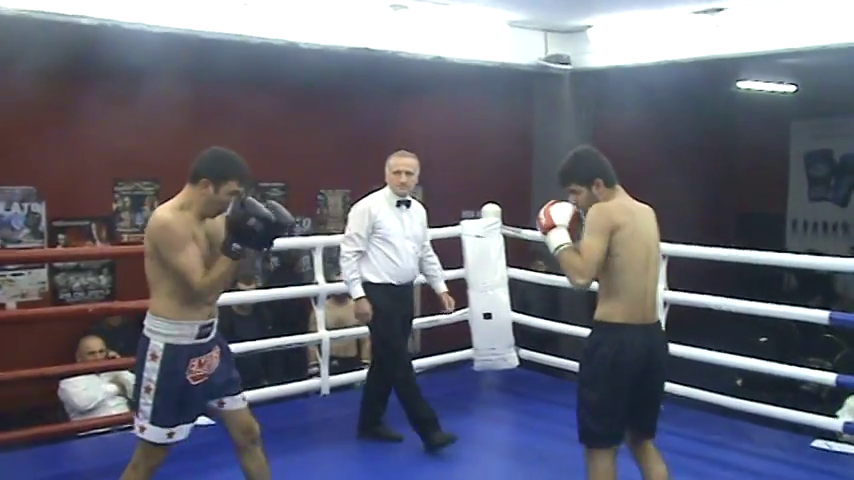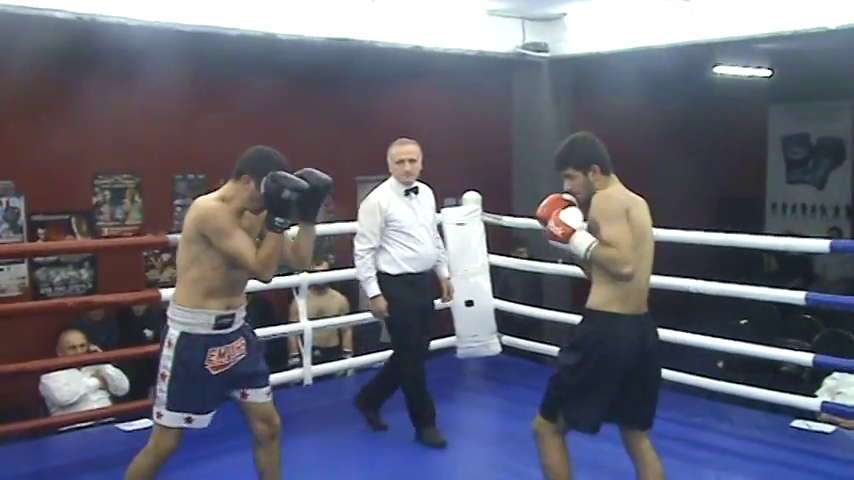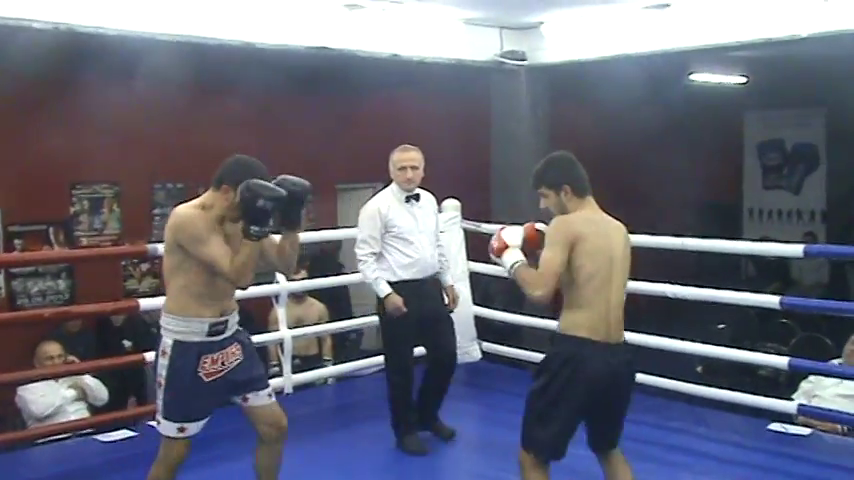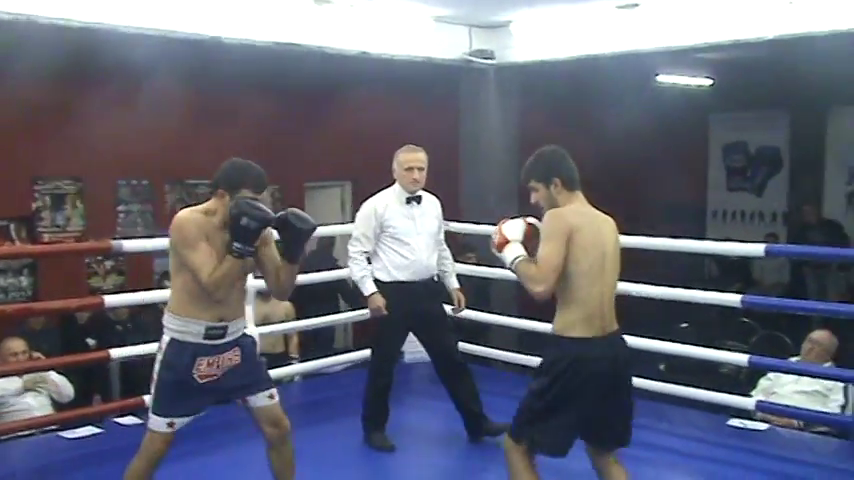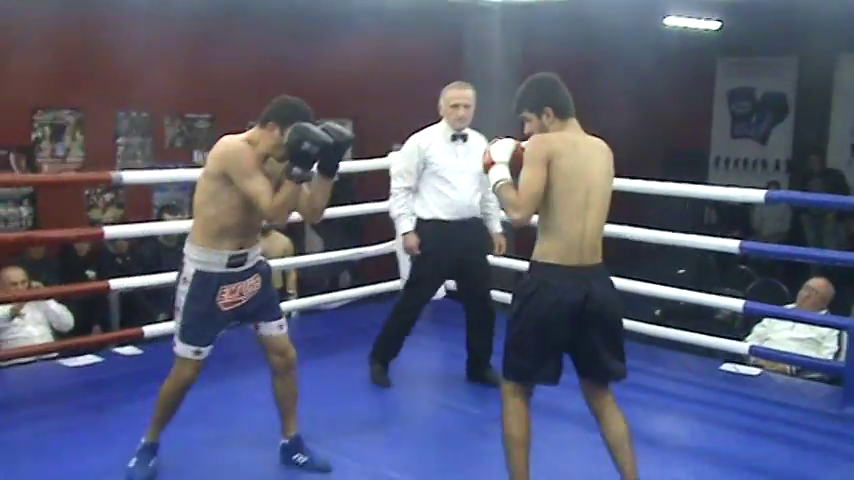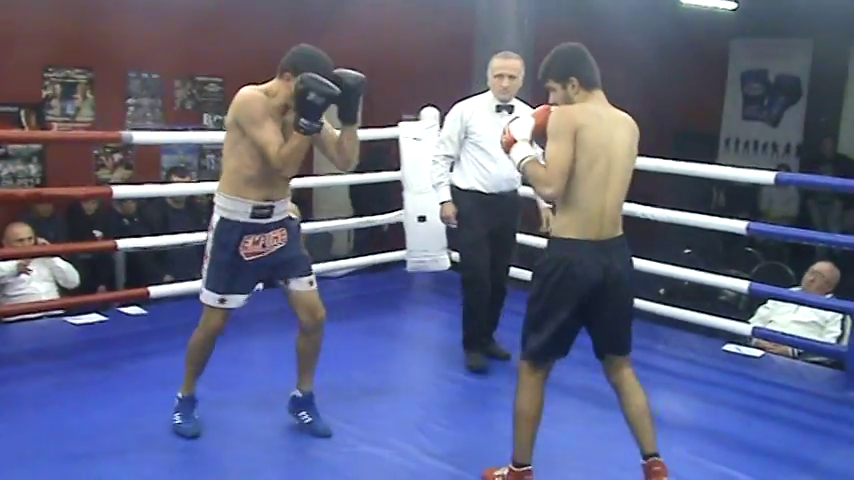
dt=0.3s
person 1, frame 1
left shoulder: (602, 212)
right shoulder: (645, 213)
left elbow: (581, 277)
left wrist: (555, 233)
right wrist: (569, 233)
left hip: (614, 340)
right hip: (650, 338)
left knee: (599, 449)
right knee: (642, 440)
person 1, frame 2
left shoulder: (606, 201)
right shoulder: (636, 202)
left elbow: (624, 265)
left wrist: (575, 237)
right wrist: (571, 235)
left hip: (606, 330)
right hip: (640, 329)
left knee: (547, 427)
right knee: (636, 434)
person 1, frame 3
left shoulder: (565, 225)
right shoulder: (619, 230)
left elbow: (540, 291)
left wrist: (509, 254)
left hip: (574, 355)
right hip: (615, 356)
right knee: (608, 449)
person 1, frame 4
left shoulder: (557, 219)
right shoulder: (607, 223)
left elbow: (541, 286)
left wrist: (510, 249)
right wrist: (539, 246)
left hip: (574, 353)
right hip: (612, 349)
left knee: (517, 445)
person 1, frame 5
left shoulder: (544, 146)
right shoulder: (603, 152)
left elbow: (518, 212)
left wrist: (497, 169)
left hip: (550, 281)
right hip: (595, 281)
left knee: (515, 392)
right knee: (600, 393)
person 1, frame 6
left shoulder: (567, 117)
right shoulder: (628, 125)
left elbow: (550, 188)
left wrist: (519, 146)
left hip: (570, 257)
right hip: (614, 255)
left knee: (533, 366)
right knee: (619, 367)
person 2, frame 1
left shoulder: (218, 219)
right shoulder: (168, 222)
left elbow: (232, 274)
right elbow: (206, 290)
left wrist: (260, 241)
right wrist: (237, 243)
left hip: (208, 341)
right hip: (171, 347)
left knee: (247, 432)
person 2, frame 2
left shoulder: (257, 213)
right shoulder: (209, 211)
left elbow: (300, 260)
right elbow: (263, 269)
left wrist: (308, 215)
right wrist: (279, 218)
left hip: (234, 331)
right hip: (192, 336)
left knee: (268, 425)
right knee: (165, 442)
person 2, frame 3
left shoulder: (242, 218)
right shoulder: (187, 219)
left elbow: (285, 264)
right elbow: (239, 277)
left wrist: (290, 219)
right wrist: (256, 225)
left hip: (230, 337)
right hip: (187, 344)
left knee: (274, 425)
right knee: (174, 451)
person 2, frame 4
left shoulder: (255, 228)
right shoulder: (188, 223)
left elbow: (281, 291)
right elbow: (215, 288)
left wrist: (292, 250)
right wrist: (241, 244)
left hip: (235, 341)
right hip: (186, 345)
left knee: (278, 427)
right knee: (155, 447)
person 2, frame 5
left shoulder: (276, 160)
right shoulder: (233, 150)
left elbow: (312, 213)
right elbow: (275, 214)
left wrist: (327, 168)
right wrist: (299, 168)
left hip: (249, 266)
right hip: (208, 269)
left knee: (285, 356)
right knee: (186, 369)
left ankle: (291, 444)
right ankle: (148, 445)
person 2, frame 6
left shoulder: (301, 108)
right shoulder: (250, 101)
left elbow: (346, 161)
right elbow: (283, 164)
left wrist: (349, 113)
right wrist: (308, 119)
left hip: (279, 221)
right hip: (236, 222)
left knee: (313, 315)
right knee: (214, 321)
left ankle: (302, 398)
right ankle: (186, 398)
person 3, frame 1
left shoulder: (418, 211)
right shoulder: (367, 208)
left elbow: (426, 254)
right elbow: (349, 254)
left wrist: (441, 288)
right wrist: (358, 295)
left hip: (404, 293)
right hip: (378, 294)
left knee: (386, 362)
right knee: (399, 363)
left ankle: (370, 423)
right ankle: (429, 429)
person 3, frame 2
left shoulder: (427, 194)
right shoulder: (377, 201)
right elbow: (363, 251)
left wrist: (444, 274)
right wrist: (374, 293)
left hip: (423, 282)
right hip: (396, 285)
left knee: (415, 351)
right knee: (411, 356)
left ankle: (369, 399)
right ankle: (424, 423)
person 3, frame 3
left shoulder: (429, 202)
right shoulder: (377, 207)
right elbow: (365, 257)
left wrist: (448, 281)
right wrist: (388, 293)
left hip: (428, 289)
right hip: (396, 292)
left knee: (446, 355)
right knee: (400, 364)
left ankle: (426, 415)
right ankle: (405, 430)
person 3, frame 4
left shoulder: (433, 204)
right shoulder: (375, 206)
right elbow: (356, 254)
left wrist: (452, 285)
right wrist: (370, 292)
left hip: (427, 291)
right hip: (392, 294)
left knee: (450, 357)
right knee: (383, 364)
left ankle: (476, 422)
right ankle: (374, 428)
person 3, frame 5
left shoulder: (480, 144)
right shoulder: (421, 142)
left elbow: (486, 189)
right elbow: (401, 189)
left wrist: (496, 229)
right wrist: (407, 230)
left hip: (470, 231)
right hip: (434, 231)
left knee: (480, 303)
right knee: (414, 299)
left ankle: (479, 366)
right ankle: (380, 359)
person 3, frame 6
left shoulder: (527, 117)
right shoulder: (466, 111)
right elbow: (442, 157)
left wrist: (545, 202)
right wrist: (445, 199)
left hip: (507, 203)
right hip: (472, 202)
left knee: (498, 277)
right knee: (476, 274)
left ankle: (485, 337)
right ankle: (473, 344)
